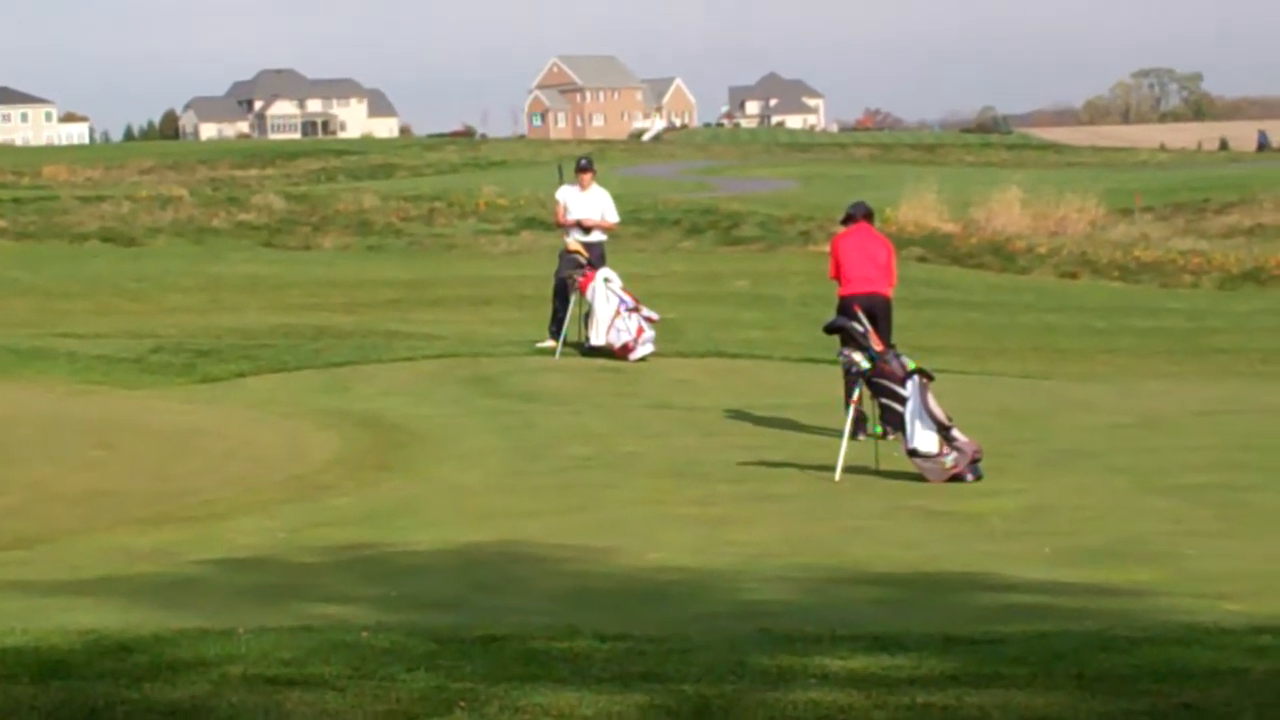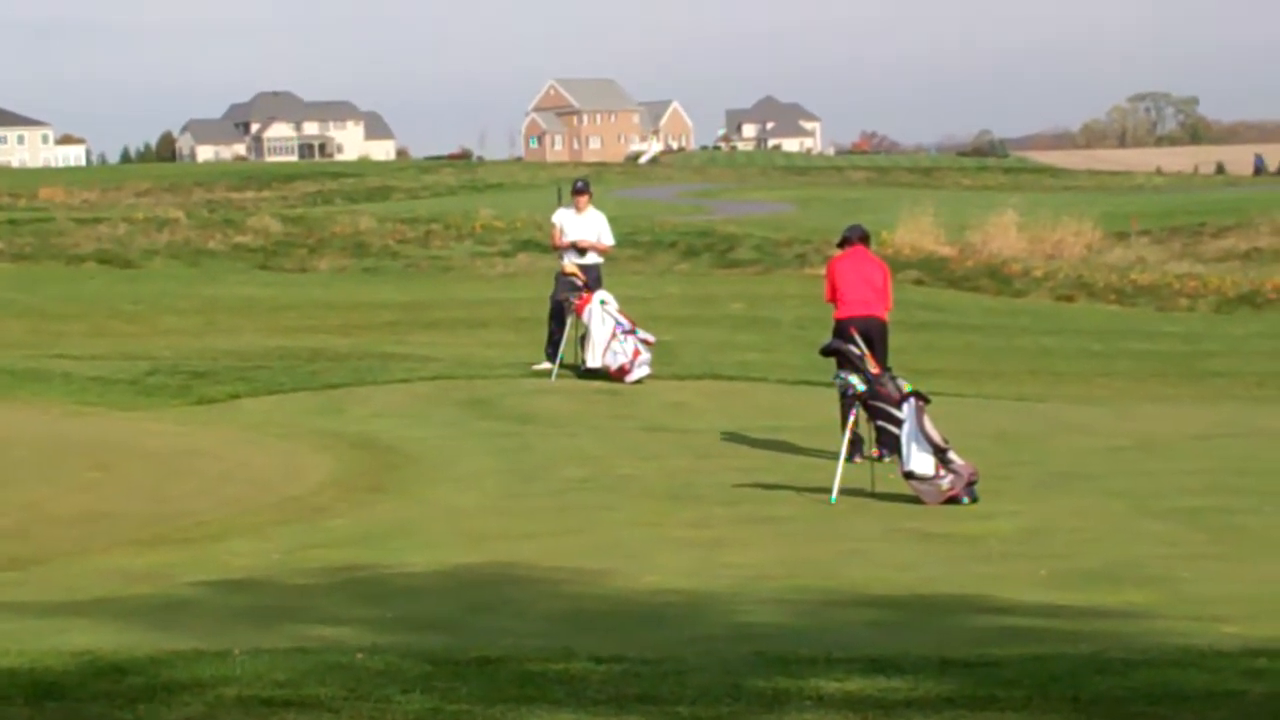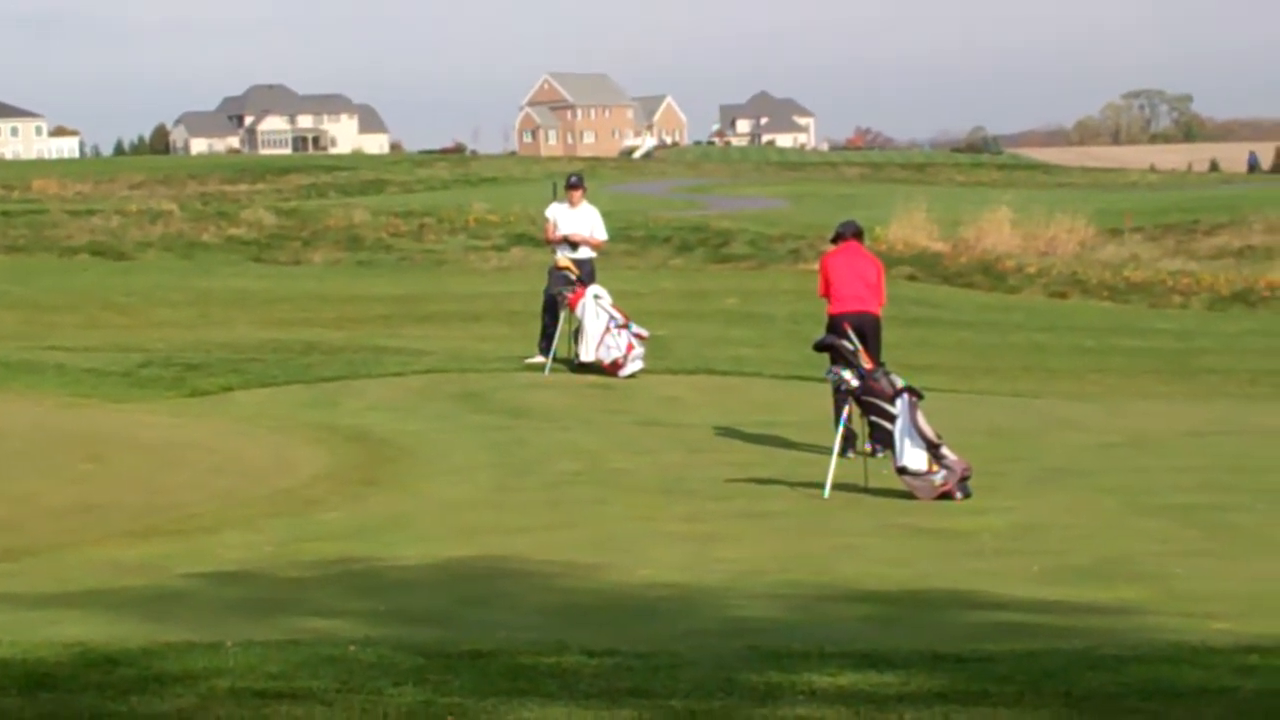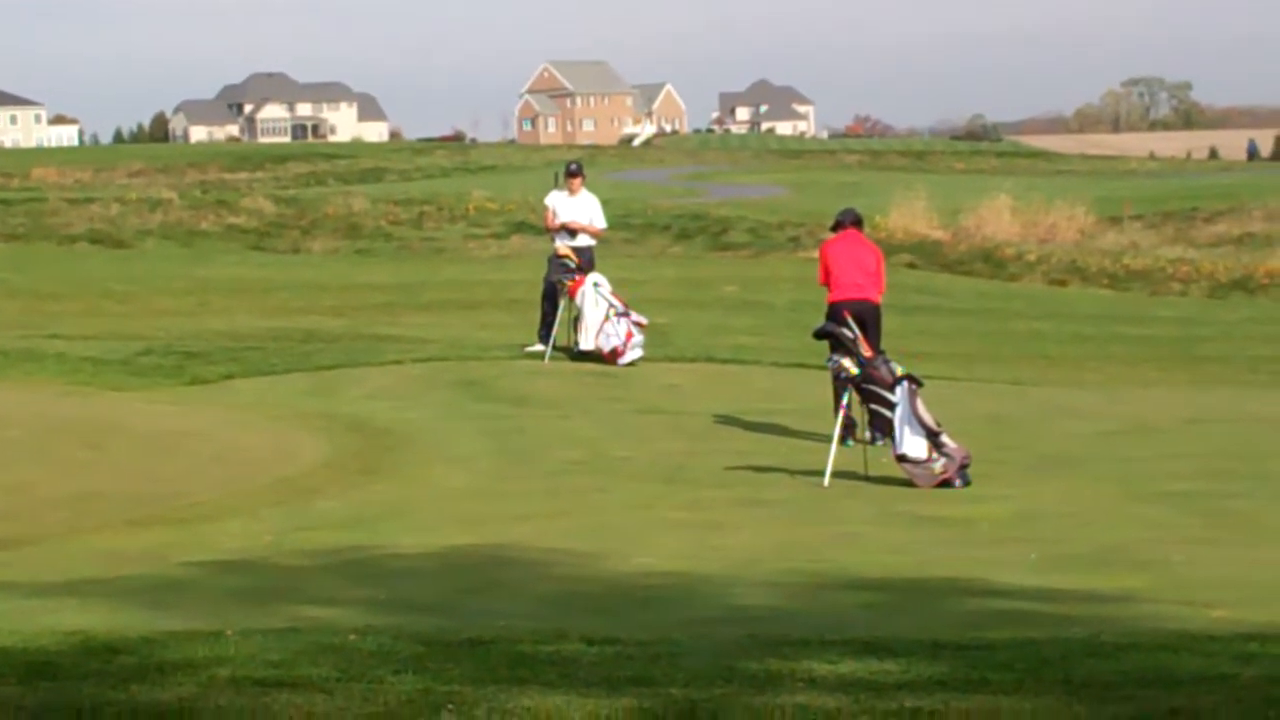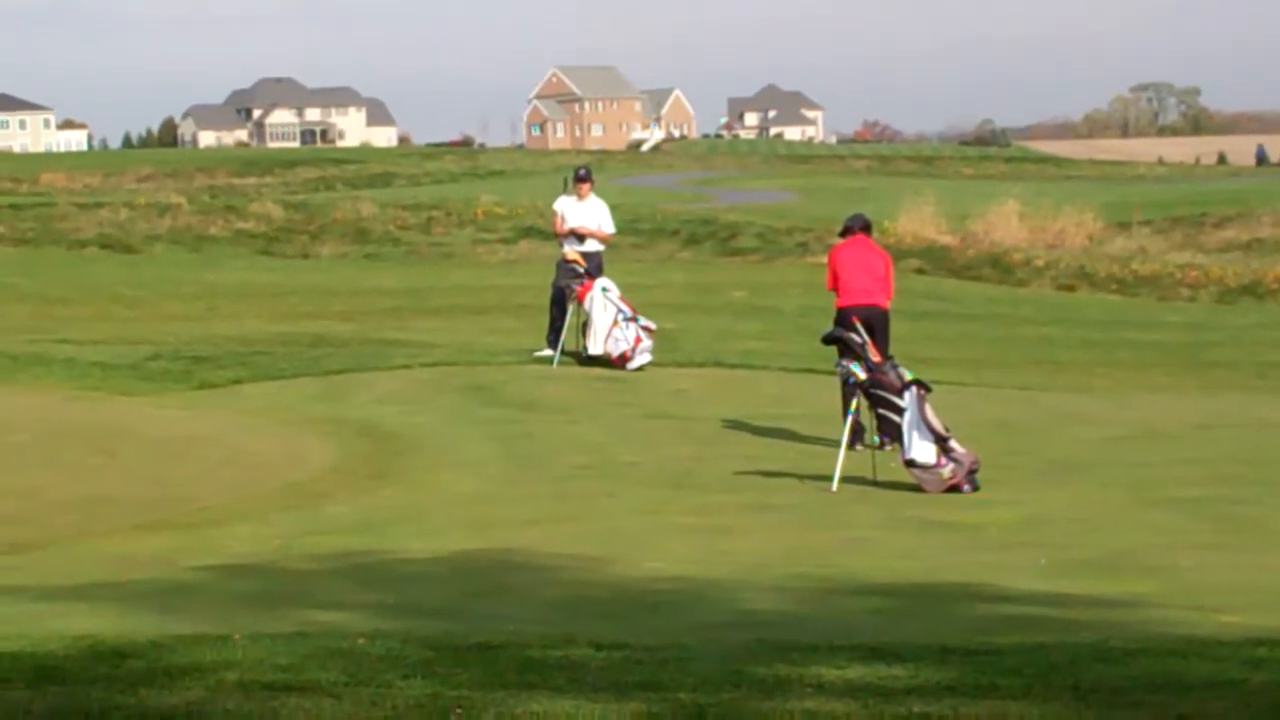
dt=0.2s
person 1, frame 1
left shoulder: (839, 240)
right shoulder: (884, 242)
left elbow: (835, 275)
right elbow: (891, 281)
left hip: (851, 299)
right hip: (880, 299)
left ankle: (858, 425)
person 1, frame 2
left shoulder: (835, 263)
right shoulder: (880, 265)
left elbow: (831, 298)
right elbow: (887, 304)
left hip: (847, 323)
right hip: (876, 323)
left ankle: (854, 447)
right ankle: (885, 447)
person 1, frame 3
left shoulder: (829, 258)
right shoulder: (874, 260)
left elbow: (824, 293)
right elbow: (881, 299)
left hip: (840, 318)
right hip: (869, 318)
left ankle: (847, 442)
right ankle: (878, 442)
person 1, frame 4
left shoulder: (828, 246)
right shoulder: (873, 248)
left elbow: (824, 281)
right elbow: (880, 287)
left hip: (840, 305)
right hip: (869, 306)
left ankle: (847, 430)
right ankle: (878, 430)
person 1, frame 5
left shoulder: (837, 252)
right shoulder: (882, 254)
left elbow: (832, 286)
right elbow: (889, 293)
left hip: (848, 311)
right hip: (877, 311)
left ankle: (855, 435)
person 2, frame 1
left shoulder: (602, 195)
right shoulder: (565, 191)
left elbow: (612, 224)
right elbow: (559, 220)
left wrist: (594, 222)
right wrist: (577, 221)
left hip: (595, 247)
right hip: (572, 246)
right knee: (560, 286)
right ankle: (555, 335)
person 2, frame 2
left shoulder: (598, 217)
right shoulder: (562, 214)
left elbow: (607, 248)
right elbow: (555, 243)
left wrist: (590, 244)
right wrist: (572, 243)
left hip: (591, 270)
right hip: (568, 268)
right knee: (556, 309)
right ankle: (551, 358)
person 2, frame 3
left shoulder: (592, 212)
right shoulder: (555, 209)
left elbow: (600, 243)
right elbow: (548, 237)
left wrist: (582, 238)
right wrist: (564, 237)
left hip: (585, 264)
right knee: (550, 303)
right ankle: (544, 352)
person 2, frame 4
left shoulder: (591, 200)
right shoulder: (554, 196)
left elbow: (599, 231)
right elbow: (547, 225)
left wrist: (581, 226)
right wrist: (562, 225)
left hip: (584, 252)
right hip: (561, 250)
right knee: (549, 291)
right ankle: (544, 339)
person 2, frame 5
left shoulder: (600, 206)
right shoulder: (563, 202)
left elbow: (608, 236)
right elbow: (556, 230)
left wrist: (589, 231)
right wrist: (571, 230)
left hip: (592, 257)
right hip: (569, 256)
right knee: (558, 296)
right ankle: (553, 344)
